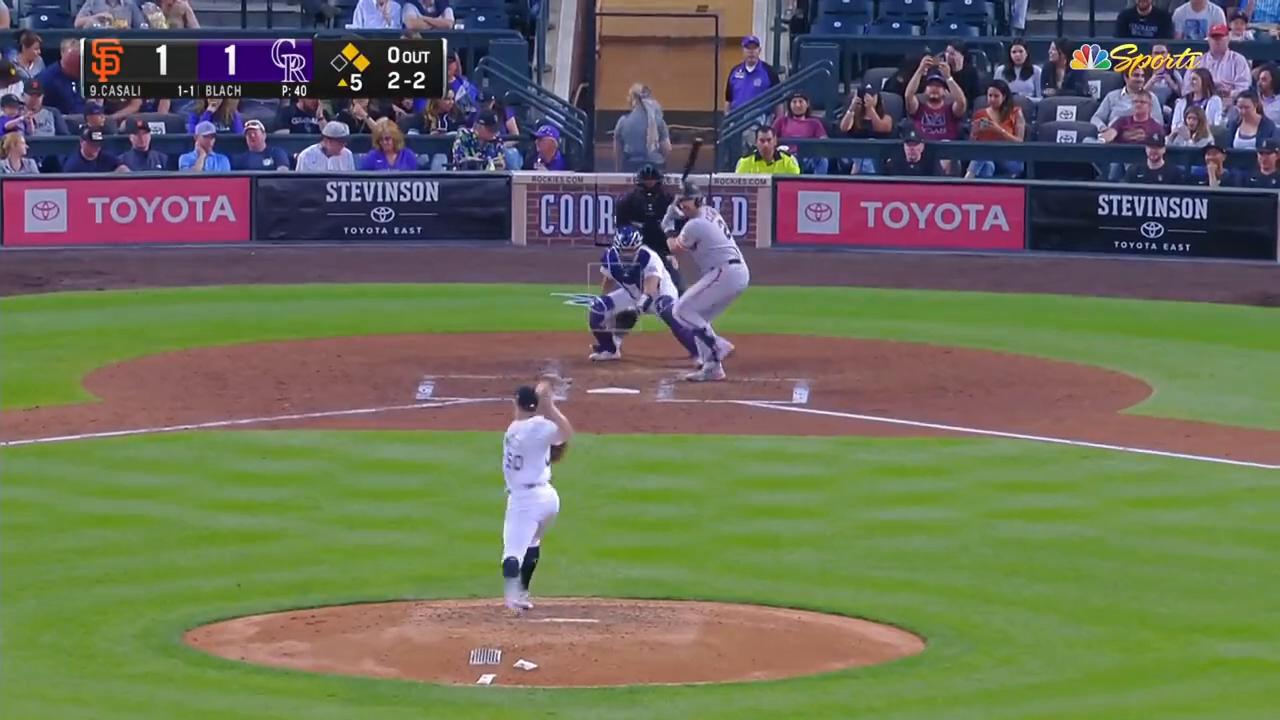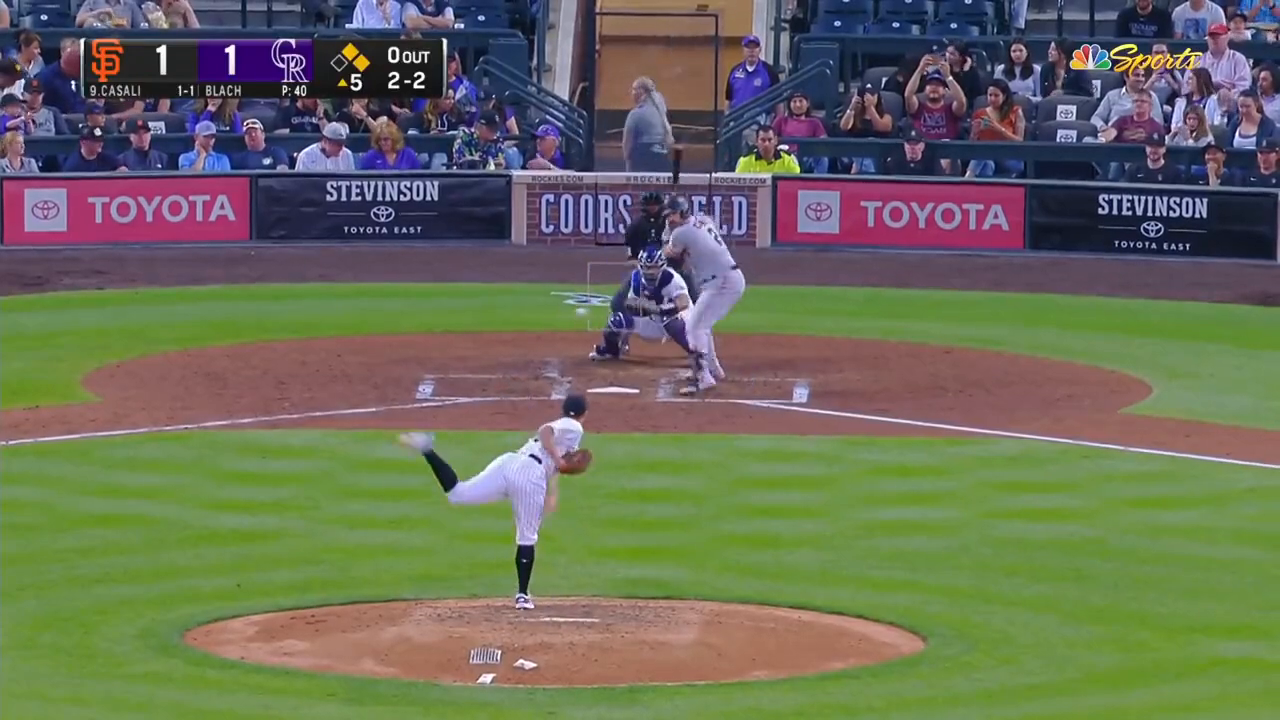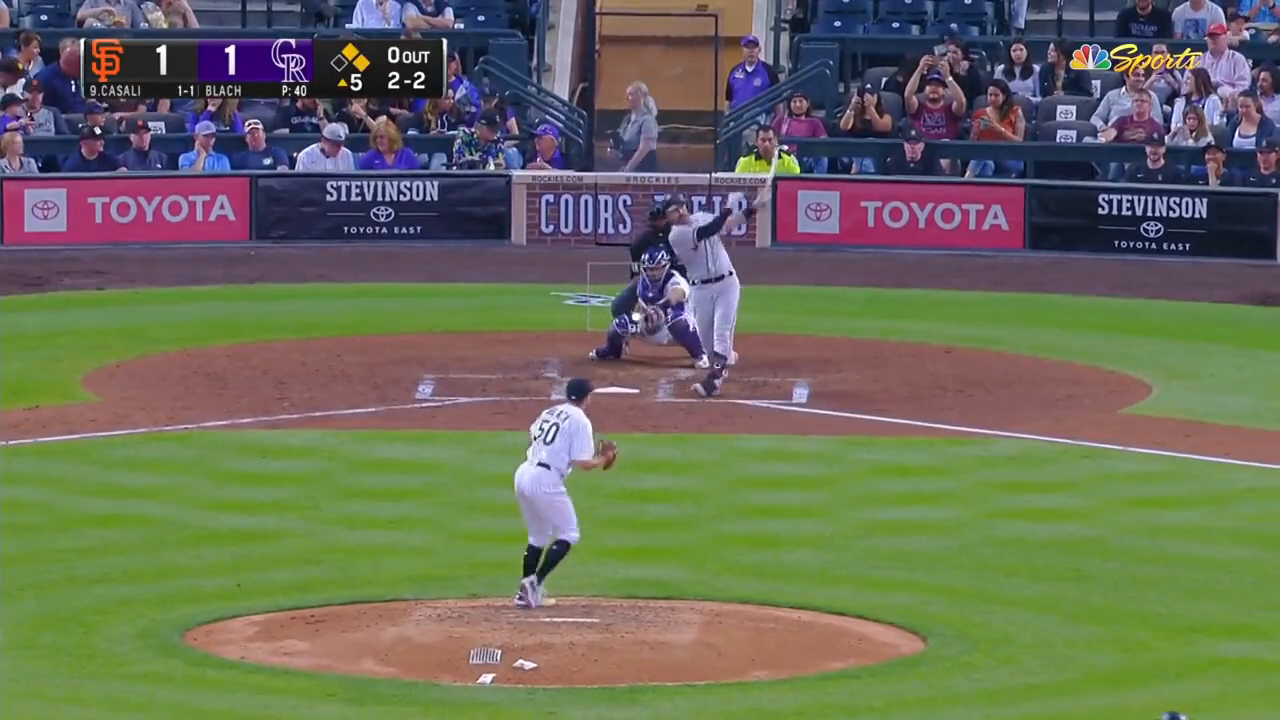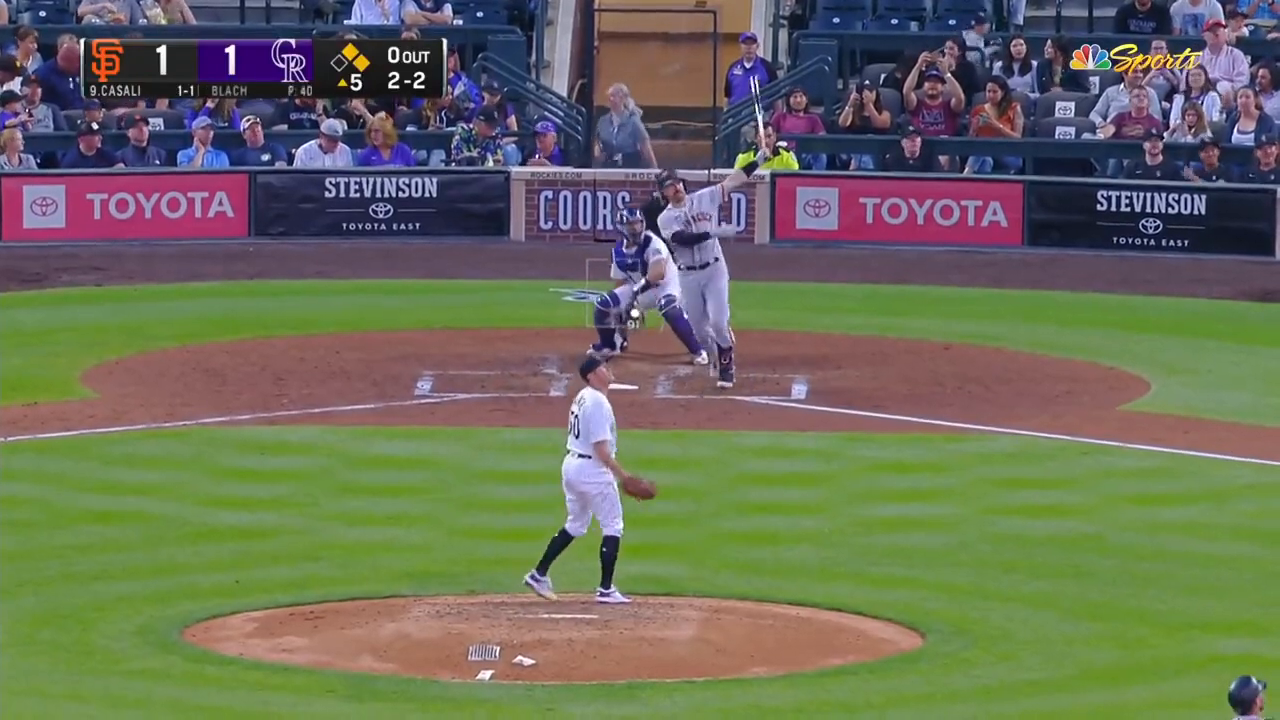
dt=0.4s
person 1, frame 1
left shoulder: (528, 429)
right shoulder: (539, 425)
left hip: (527, 499)
right hip: (546, 499)
left knee: (514, 548)
right knee: (530, 542)
left ankle: (514, 590)
right ankle: (520, 592)
person 1, frame 2
left shoulder: (559, 425)
right shoulder: (574, 428)
right elbow: (545, 430)
left wrist: (551, 496)
right wrist: (558, 459)
left hip: (508, 465)
right hip: (530, 477)
left knee: (457, 493)
right knee: (527, 539)
left ankle: (427, 447)
right ankle: (522, 595)
person 1, frame 3
left shoulder: (550, 412)
right shoulder: (579, 421)
right elbow: (581, 463)
right wrist: (601, 460)
left hip: (523, 475)
right hip: (545, 482)
left knee: (538, 537)
right knee: (568, 535)
left ankle: (526, 591)
right ankle: (535, 581)
person 1, frame 4
left shoulder: (583, 397)
right shoulder: (598, 403)
right elbow: (601, 447)
left wrist: (611, 469)
right wrist: (620, 473)
left hip: (571, 465)
right hip: (592, 470)
left knee: (575, 525)
right knee: (612, 527)
left ankle: (539, 574)
right ankle: (606, 589)
person 2, frame 1
left shoulder: (695, 225)
right shoulder: (709, 212)
left elbow: (675, 248)
left wrist: (668, 227)
right wrist: (678, 217)
left hip: (725, 272)
right hip: (737, 272)
left knee: (681, 310)
right knee: (699, 316)
left ankle: (716, 347)
right ankle: (712, 368)
person 2, frame 2
left shoulder: (681, 233)
right shoulder: (703, 220)
left elbow: (668, 254)
left wrist: (668, 238)
left hip: (724, 281)
right hip: (732, 280)
left knee: (695, 327)
right knee: (697, 325)
left ankle: (703, 377)
right ankle: (712, 369)
person 2, frame 3
left shoulder: (704, 218)
right shoulder: (676, 235)
left elbow: (732, 223)
right elbow: (707, 231)
left wrist: (755, 206)
right wrist: (727, 210)
left hip: (727, 283)
right hip: (701, 289)
left knee: (722, 334)
right knee: (708, 338)
left ankle: (714, 380)
right ankle: (727, 358)
person 2, frame 4
left shoulder: (704, 198)
right shoulder: (665, 219)
left elbow: (732, 181)
right elbow: (681, 240)
left wrist: (757, 161)
right wrist: (713, 233)
left hip: (714, 269)
right hip: (688, 275)
left knee: (719, 321)
right knee: (700, 327)
left ankle: (727, 366)
right ankle: (720, 355)
